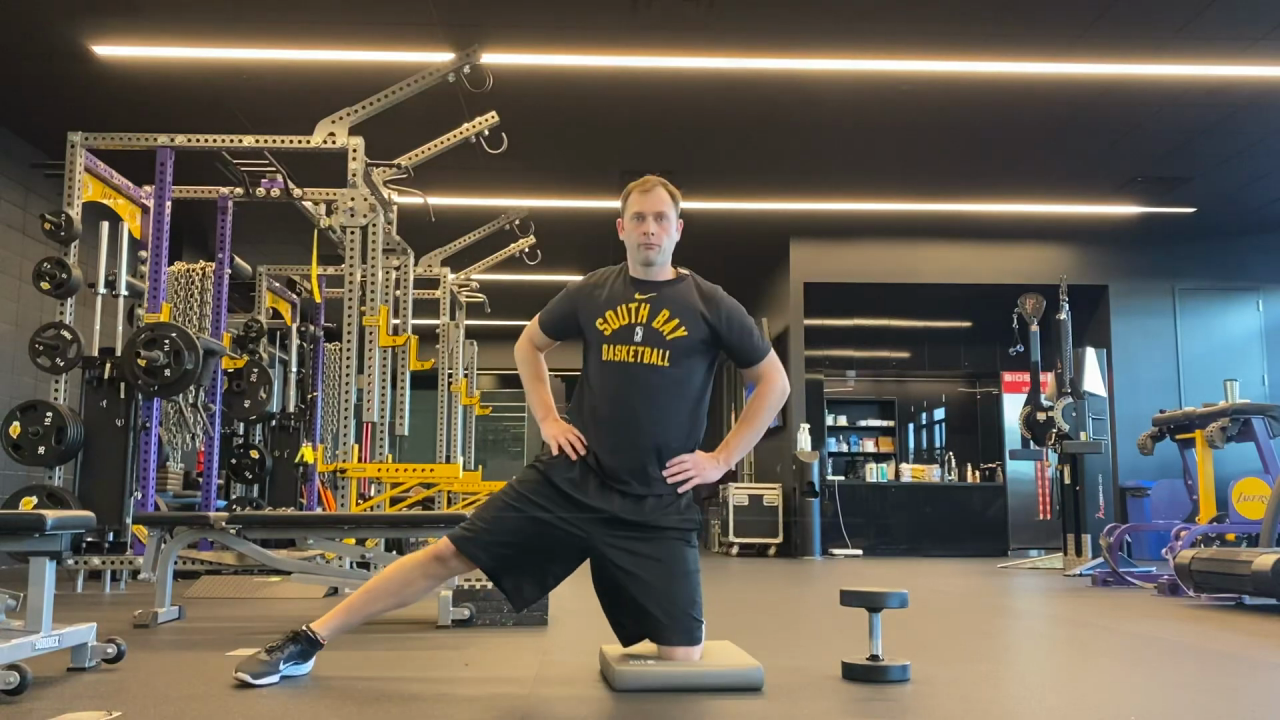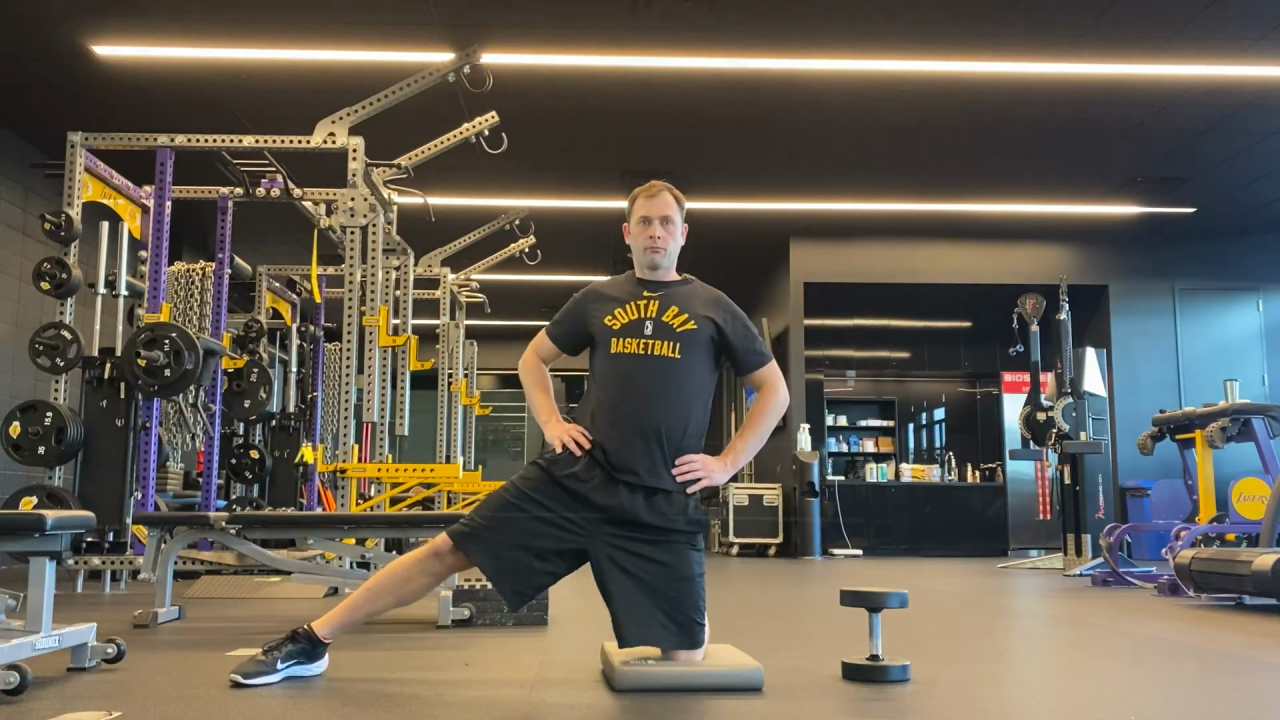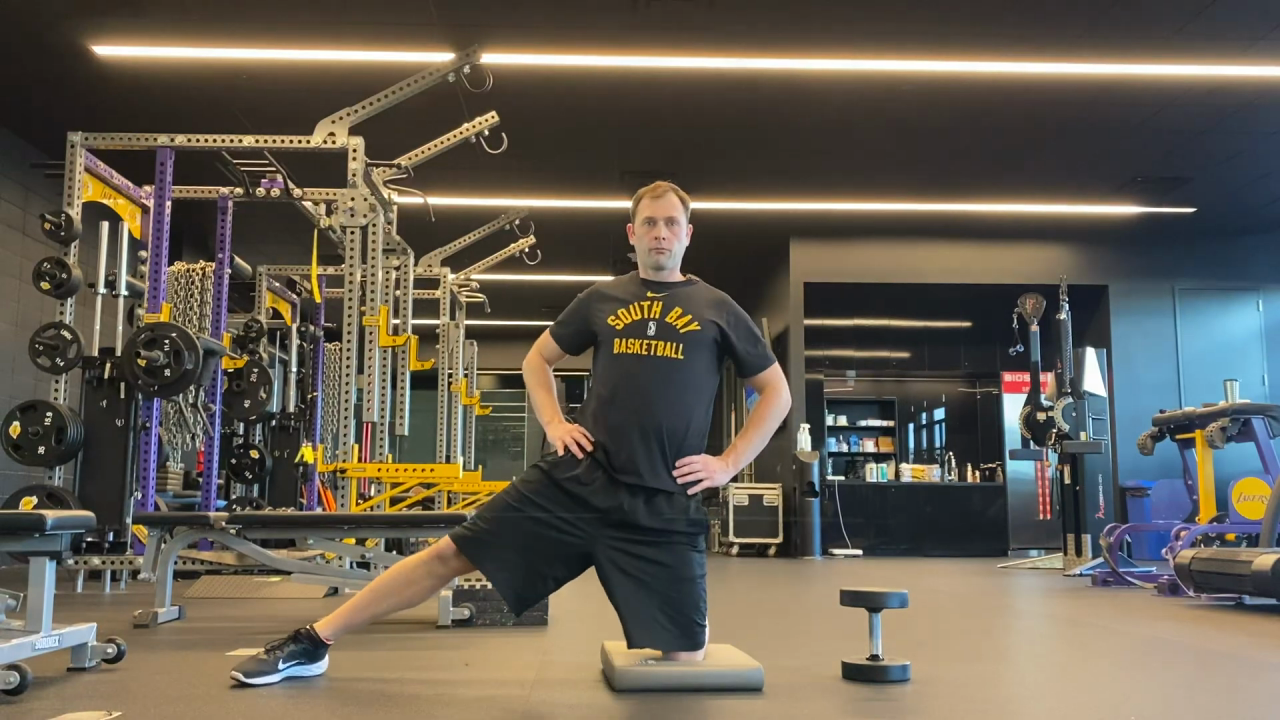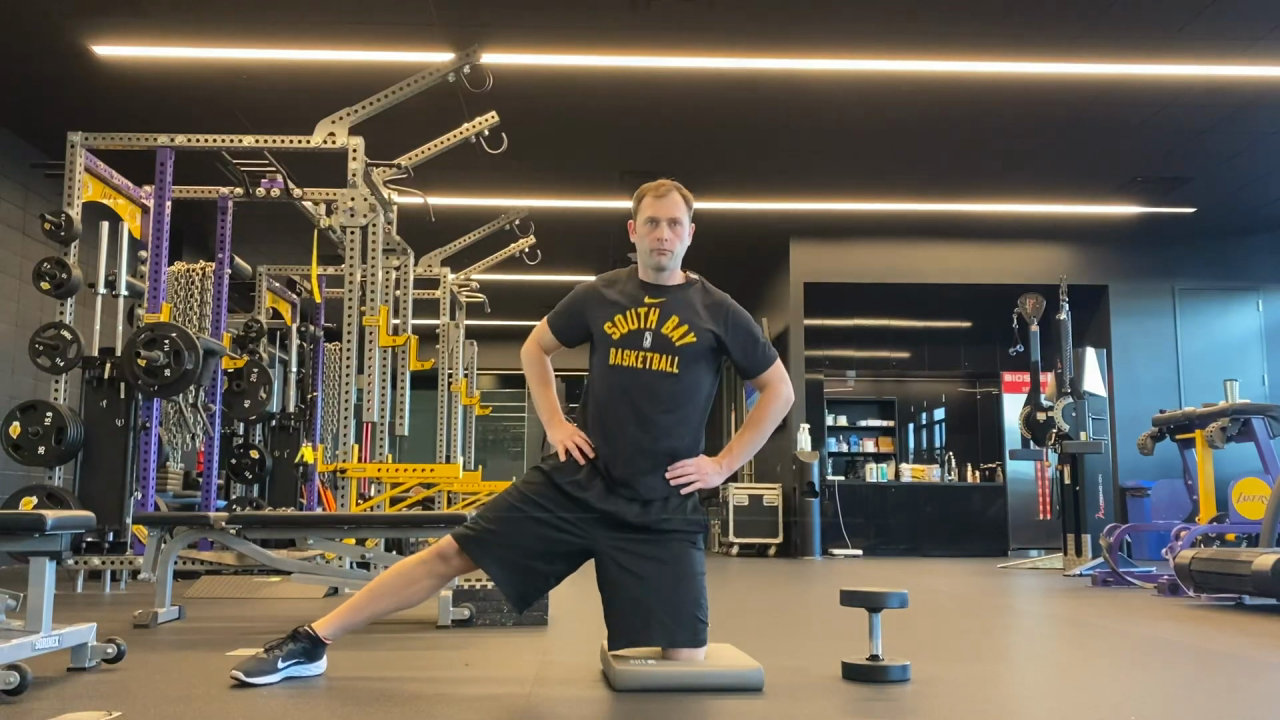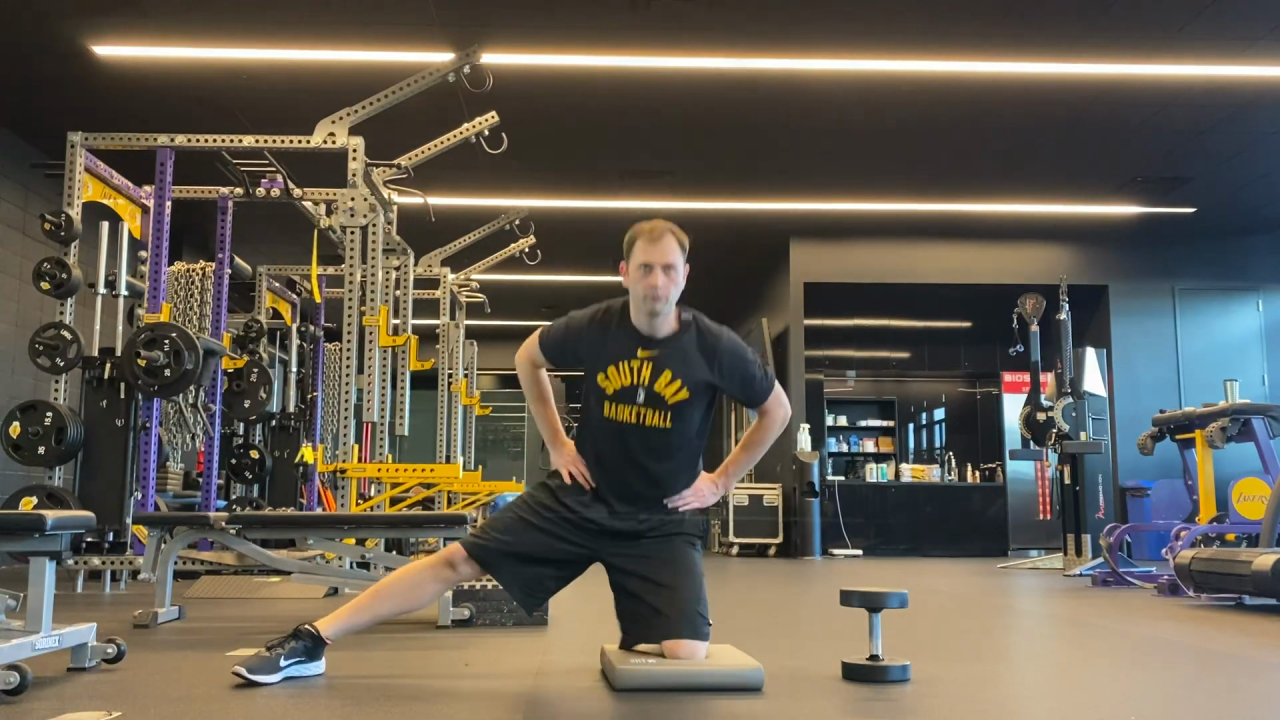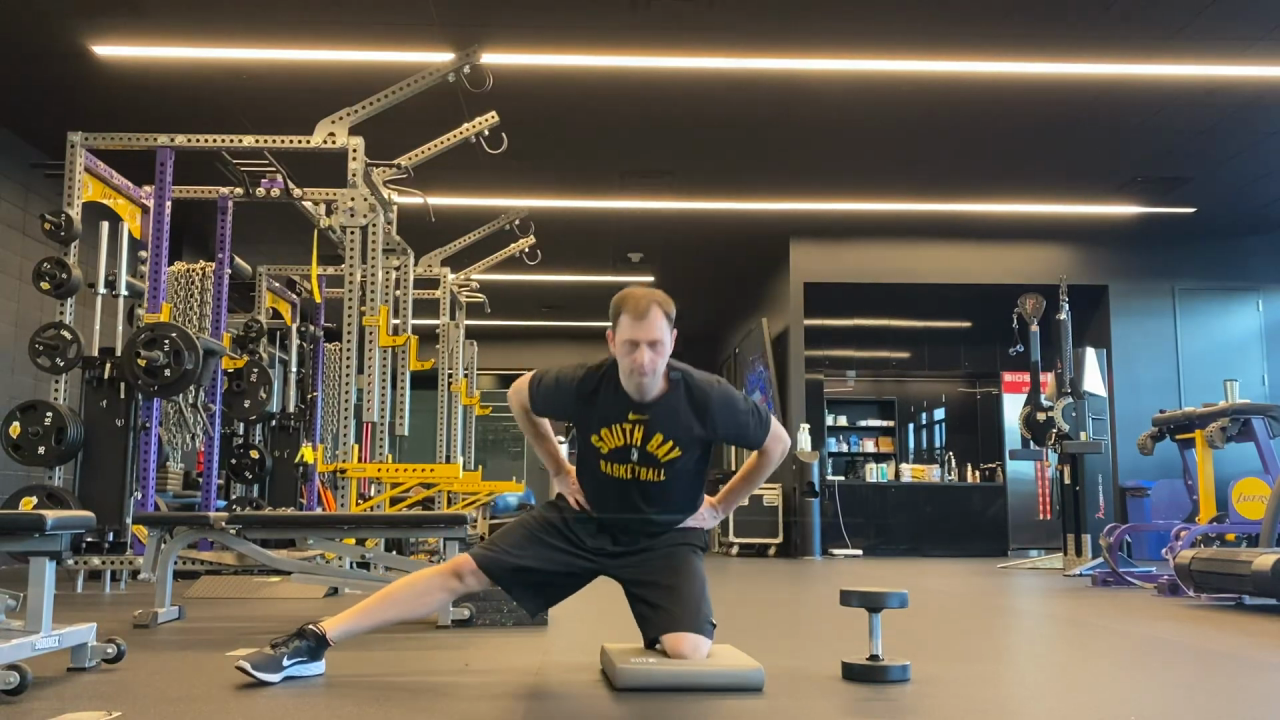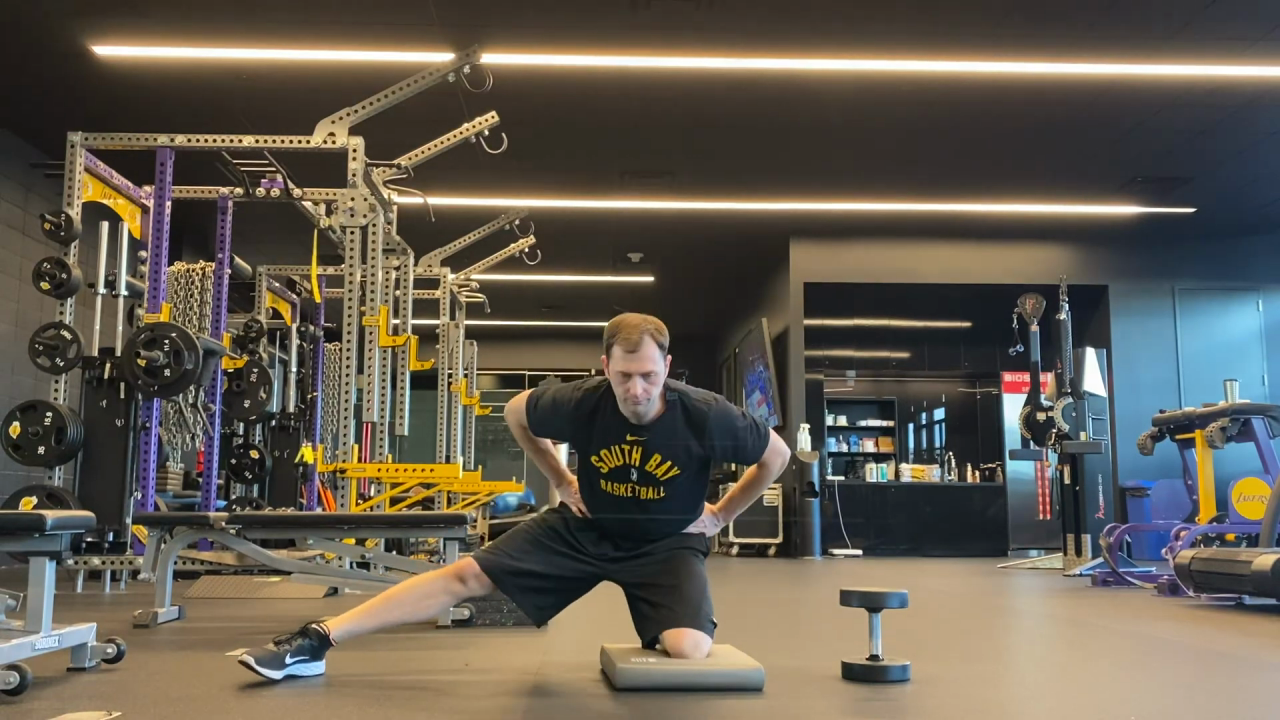
dt=0.2s
person 1, frame 1
left shoulder: (710, 304)
right shoulder: (592, 291)
left elbow: (774, 383)
right elbow: (529, 345)
left wrist: (721, 460)
right wrist: (548, 420)
left hip: (656, 501)
right hip: (570, 477)
left knee: (682, 658)
right knee: (446, 556)
left ankle: (673, 617)
right ankle: (307, 641)
person 1, frame 2
left shoulder: (714, 307)
right shoulder: (600, 297)
left elbow: (774, 390)
right elbow: (533, 359)
left wrist: (728, 464)
right wrist: (550, 422)
left hip: (662, 499)
right hip: (575, 474)
left knee: (684, 658)
right knee: (447, 552)
left ankle: (692, 613)
right ankle: (311, 642)
person 1, frame 3
left shoulder: (718, 309)
right shoulder: (603, 297)
left elbow: (777, 394)
right elbow: (537, 359)
left wrist: (729, 465)
right wrist: (554, 424)
left hip: (664, 501)
right hip: (577, 476)
left knee: (684, 658)
right knee: (451, 556)
left ankle: (693, 617)
right ankle: (312, 643)
person 1, frame 4
left shoulder: (717, 310)
right shoulder: (601, 294)
left elbow: (779, 390)
right elbow: (535, 348)
left wrist: (724, 464)
right wrist: (555, 425)
left hip: (660, 503)
right hip: (577, 481)
left knee: (685, 656)
right knee: (451, 555)
left ankle: (682, 609)
right ankle: (310, 642)
person 1, frame 5
left shoulder: (714, 346)
right shoulder: (592, 327)
left elbow: (777, 411)
right elbow: (528, 359)
left wrist: (721, 481)
right wrist: (557, 444)
left hip: (661, 517)
right hip: (581, 497)
left knee: (686, 657)
right knee: (457, 561)
left ankle: (672, 621)
right ankle: (312, 641)
person 1, frame 6
left shoulder: (707, 398)
right shoulder: (583, 384)
left elbow: (776, 444)
right elbow: (519, 396)
left wrist: (718, 507)
right wrist: (560, 473)
left hip: (665, 538)
right hip: (583, 522)
left knee: (690, 653)
right knee: (462, 572)
left ankle: (663, 632)
right ankle: (313, 642)
person 1, frame 7
left shoulder: (704, 415)
right shoulder: (579, 405)
left elbow: (776, 456)
right elbow: (515, 413)
left wrist: (719, 515)
right wrist: (562, 482)
left hip: (667, 543)
right hip: (583, 529)
left knee: (690, 652)
right knee: (464, 576)
right ankle: (315, 640)
